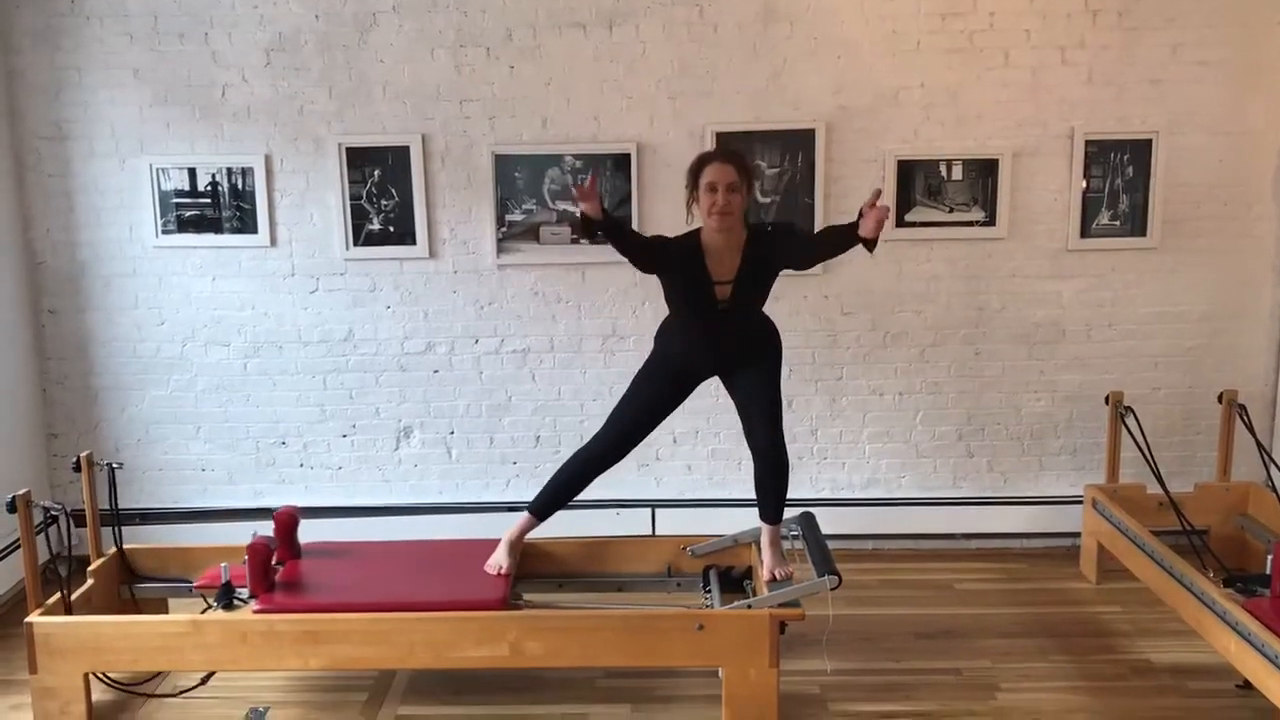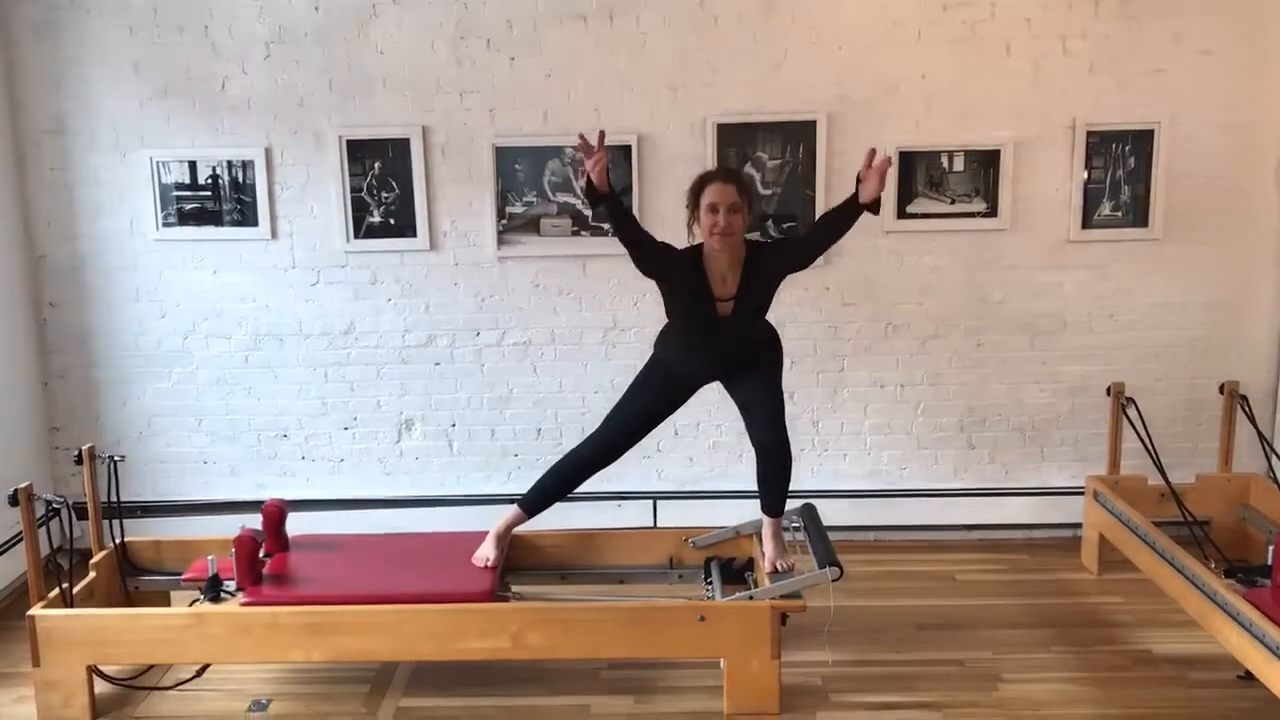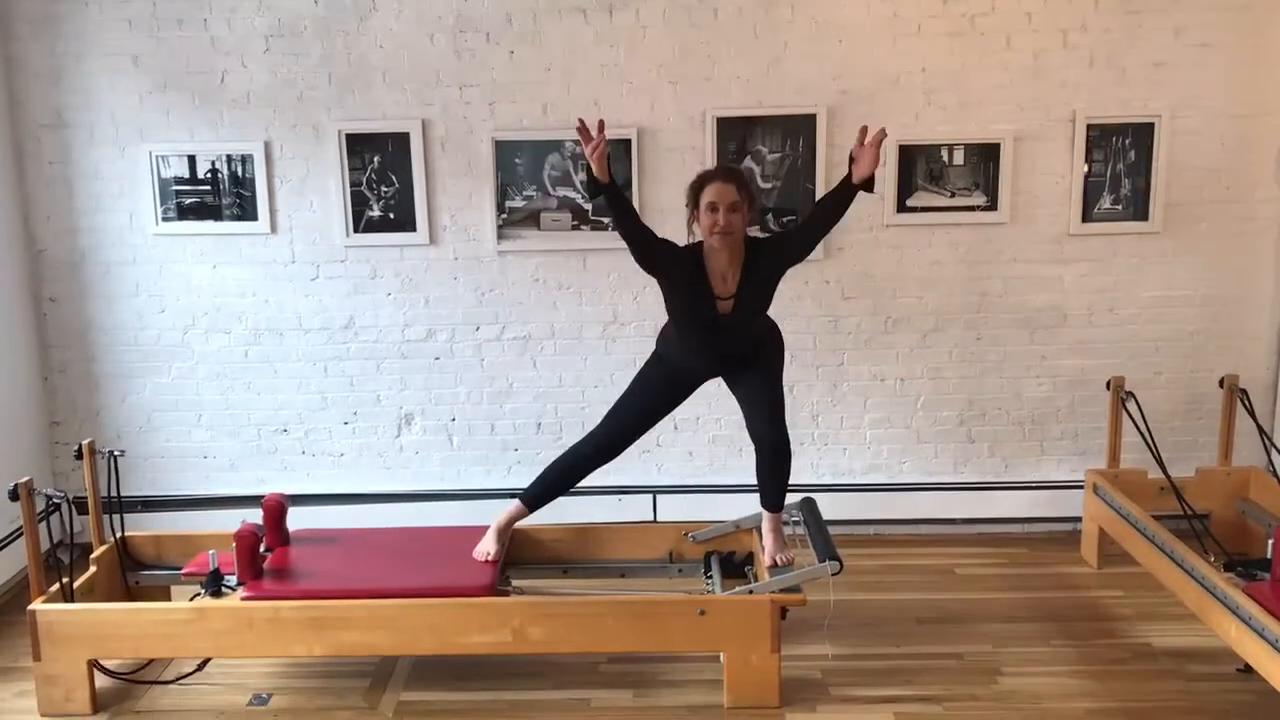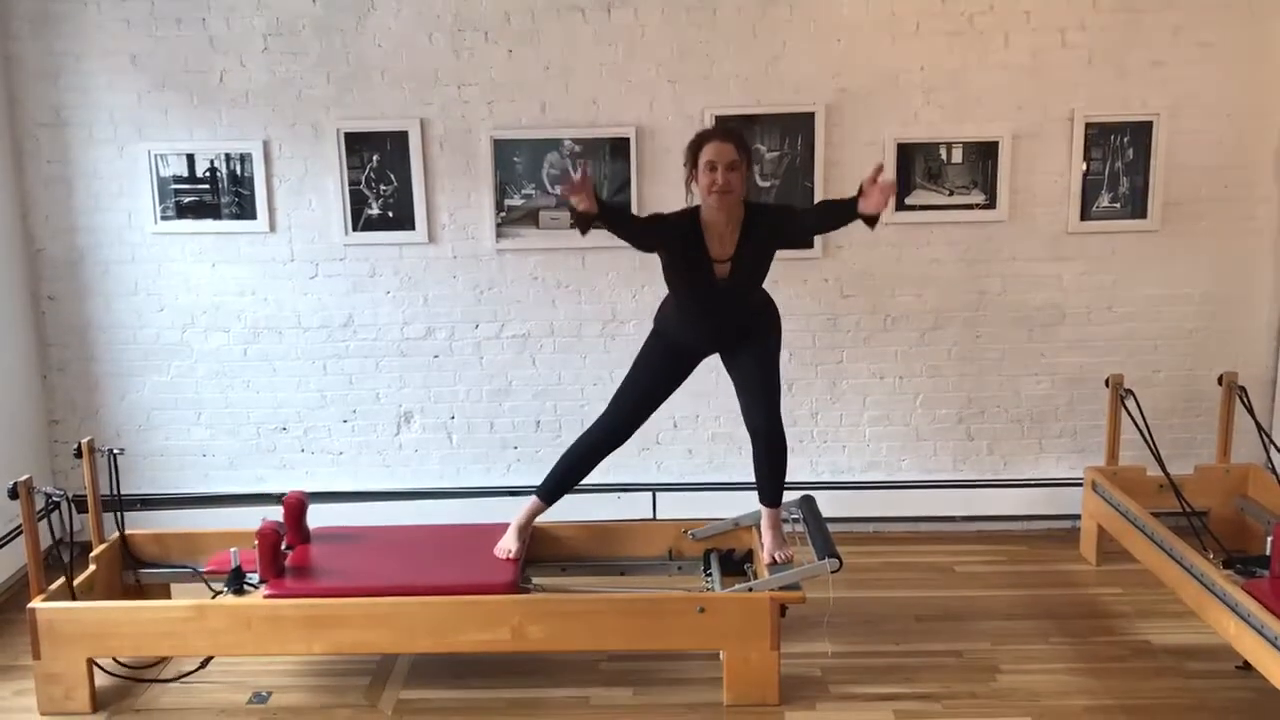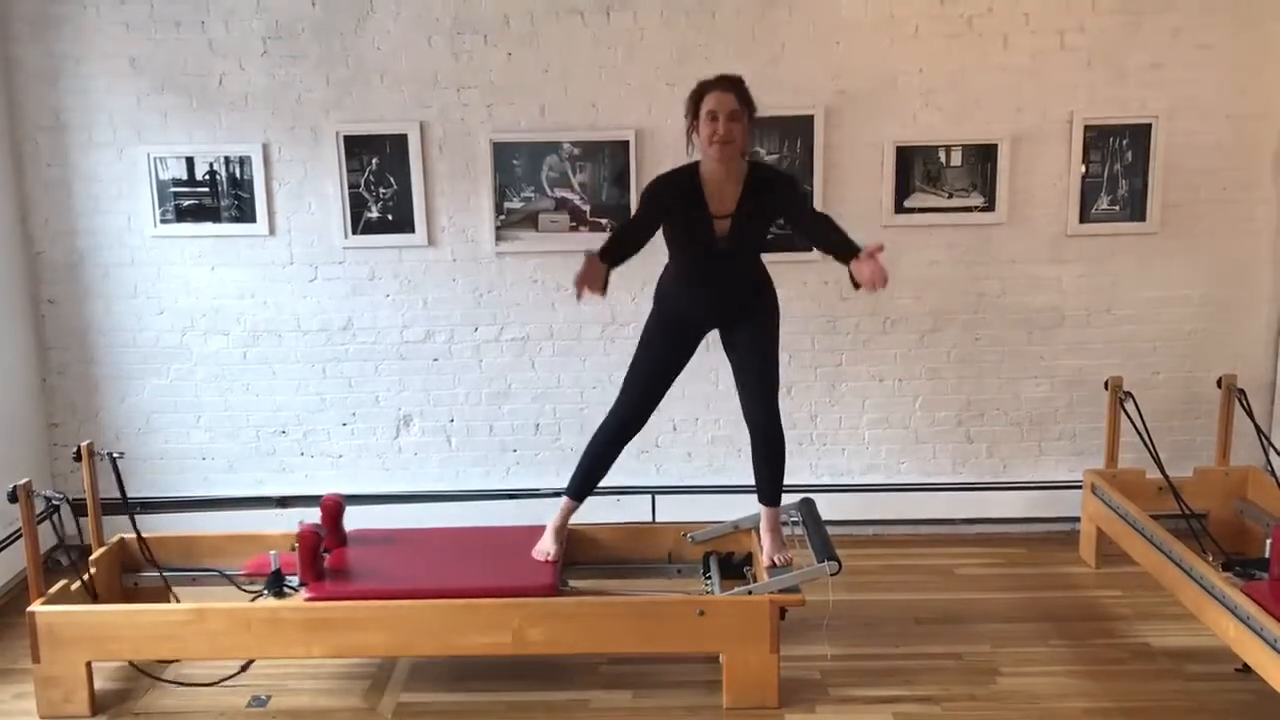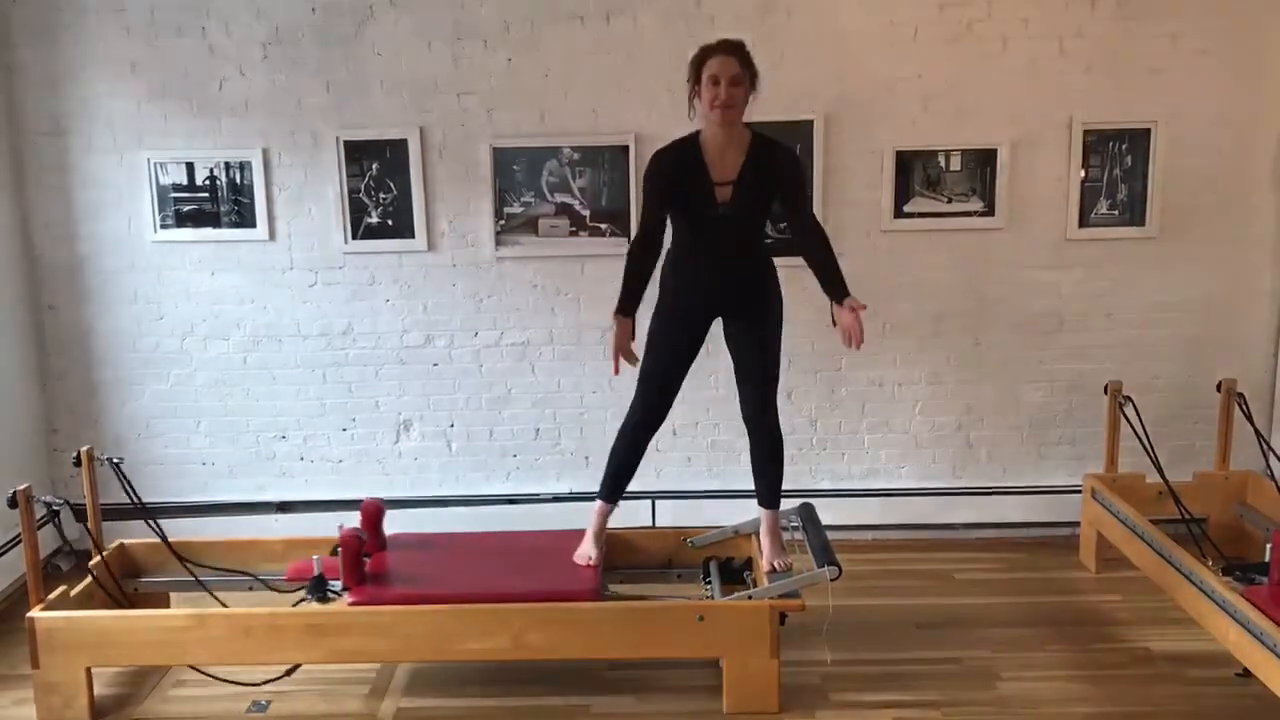
dt=0.3s
person 1, frame 1
left shoulder: (769, 246)
right shoulder: (673, 252)
left elbow: (816, 244)
right elbow: (633, 245)
left wrist: (860, 231)
right wrist: (596, 216)
left hip: (751, 355)
right hip: (680, 356)
left knee: (769, 444)
right knee: (609, 443)
left ankle: (770, 543)
right ankle: (515, 535)
person 1, frame 2
left shoulder: (769, 261)
right shoulder: (674, 267)
left elbow: (818, 236)
right elbow: (631, 234)
left wrist: (862, 198)
right wrist: (601, 188)
left hip: (751, 360)
right hip: (679, 363)
left knee: (772, 441)
right knee: (603, 445)
left ankle: (772, 533)
right ankle: (504, 527)
person 1, frame 3
left shoulder: (769, 257)
right shoulder: (674, 264)
left elbow: (816, 223)
right elbow: (632, 228)
left wrist: (856, 178)
right wrist: (602, 178)
left hip: (753, 356)
right hip: (681, 360)
left knee: (771, 437)
right knee: (605, 441)
left ankle: (772, 528)
right ankle: (506, 521)
person 1, frame 4
left shoulder: (769, 223)
right shoulder: (673, 229)
left elbow: (816, 218)
right elbow: (630, 228)
left wrist: (861, 207)
right wrist: (592, 210)
left hip: (751, 333)
right hip: (679, 335)
left knee: (766, 425)
right knee: (614, 425)
left ankle: (771, 526)
right ankle: (526, 517)
person 1, frame 5
left shoulder: (772, 185)
right shoulder: (671, 188)
left elbow: (813, 223)
right elbow: (636, 229)
left wrist: (854, 258)
right wrist: (603, 263)
left hip: (749, 308)
right hip: (679, 309)
left knee: (763, 416)
right knee: (628, 413)
left ankle: (770, 526)
right ankle: (560, 519)
person 1, frame 6
left shoulder: (776, 159)
right shoulder: (669, 162)
left elbow: (805, 229)
right elbow: (648, 238)
left wrist: (839, 298)
right wrist: (625, 314)
left hip: (753, 296)
right hip: (684, 295)
left knee: (761, 412)
right knee: (647, 410)
left ankle: (770, 531)
right ankle: (598, 523)
